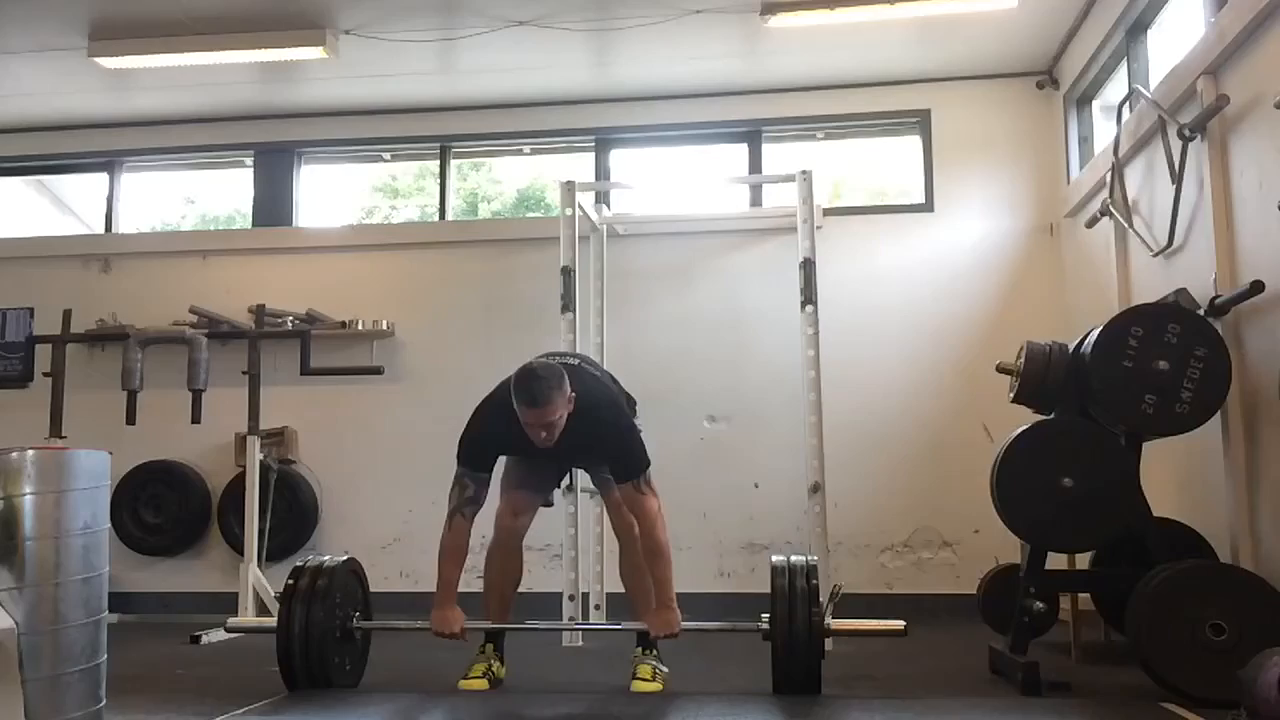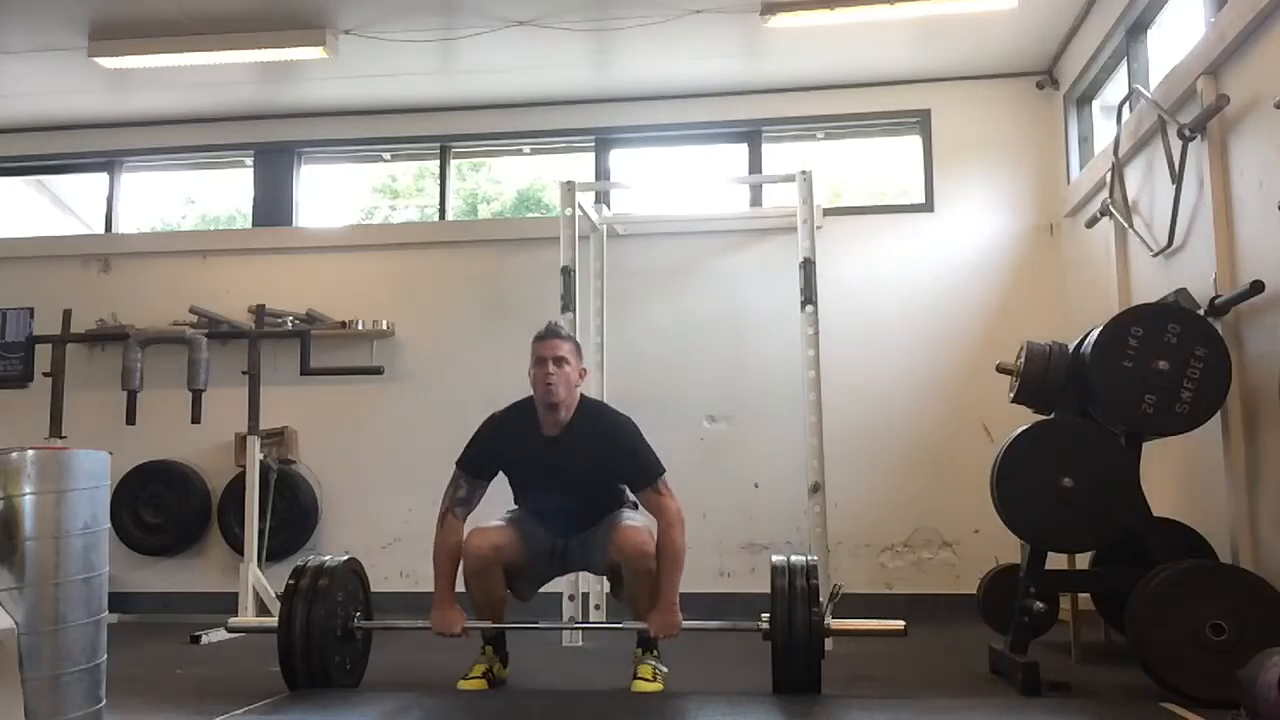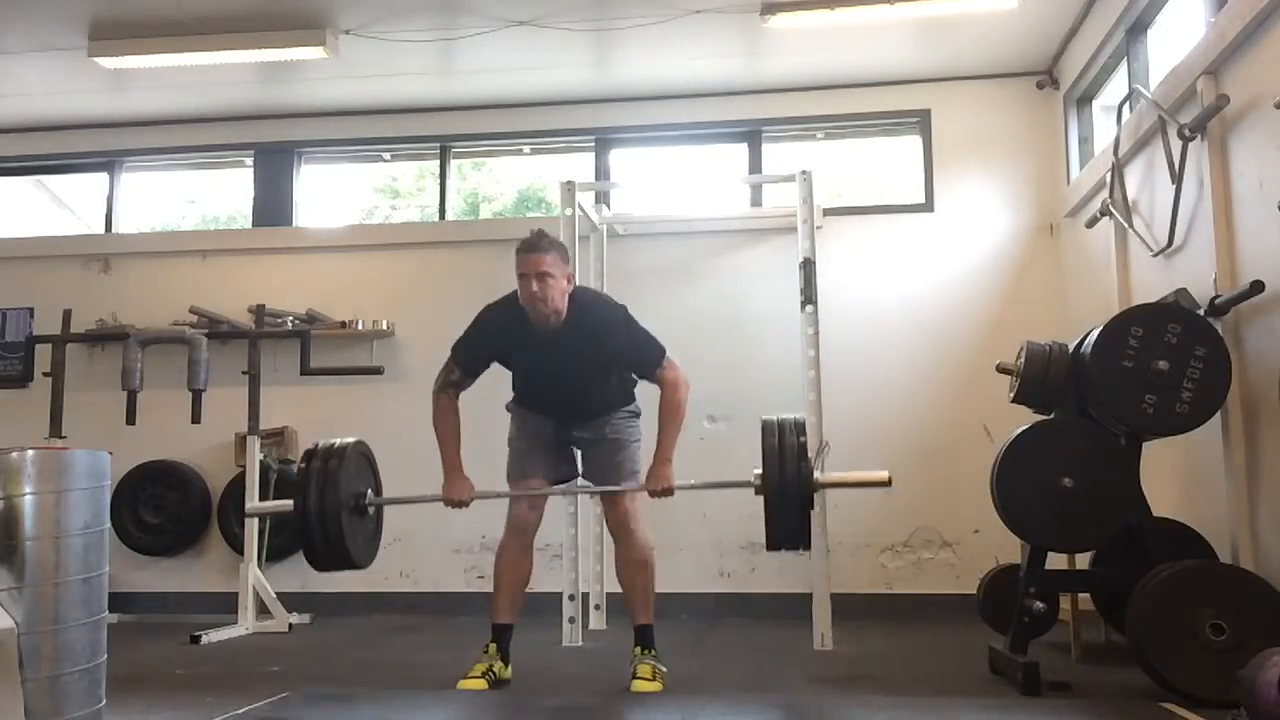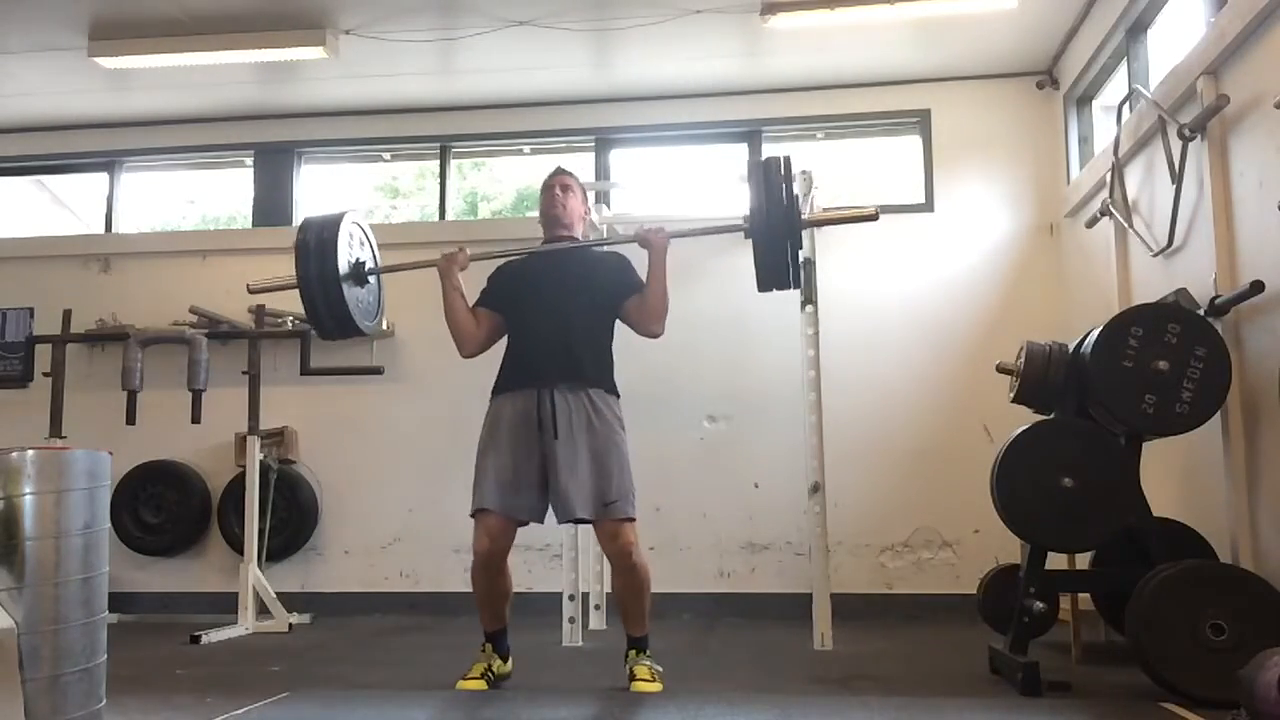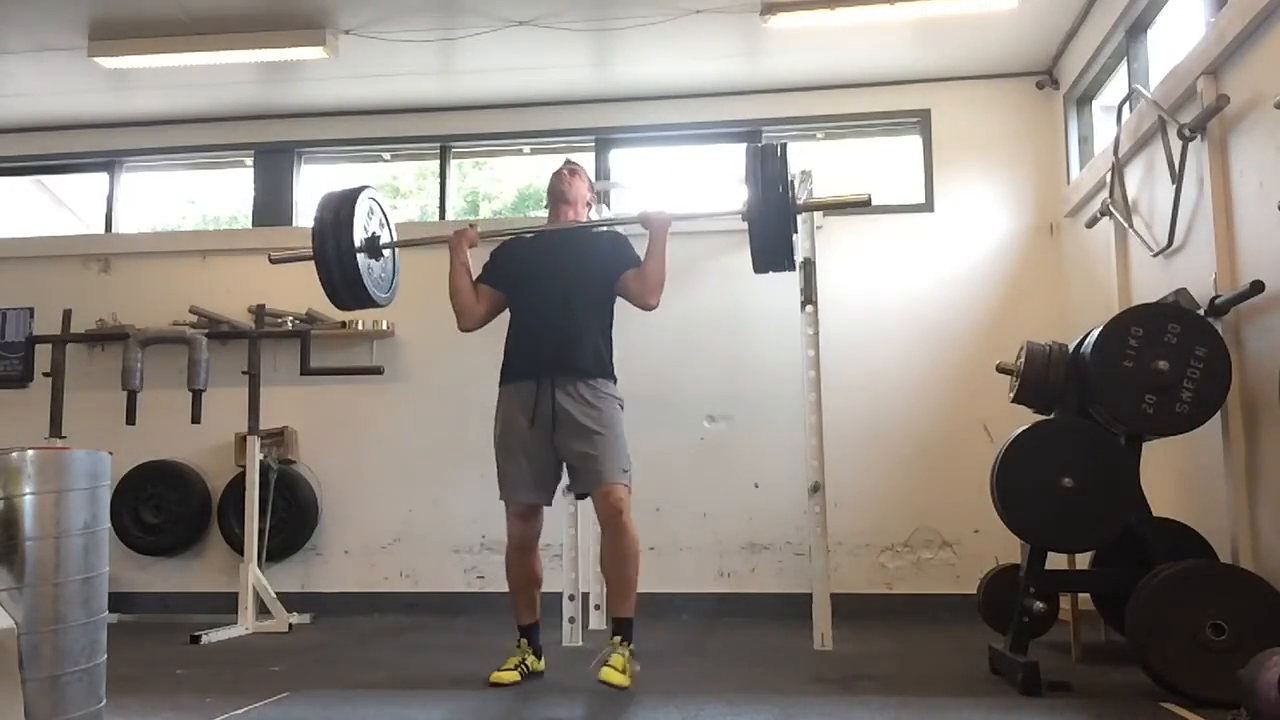
dt=1s
person 1, frame 1
left shoulder: (608, 413)
right shoulder: (491, 417)
left elbow: (648, 513)
right elbow: (461, 512)
left wrist: (667, 606)
right wrist: (445, 603)
left hip: (600, 439)
left knee: (628, 526)
right knee: (508, 527)
left ankle: (647, 650)
right ankle: (492, 649)
person 1, frame 2
left shoulder: (612, 428)
right shoulder: (502, 428)
left elbow: (669, 513)
right elbow: (452, 511)
left wrist: (667, 605)
right wrist: (444, 601)
left hip: (602, 528)
right hip: (536, 531)
left knee: (639, 546)
right knee: (476, 548)
left ankle: (647, 652)
right ankle: (493, 652)
person 1, frame 3
left shoulder: (604, 316)
right shoulder: (497, 321)
left elbow: (673, 380)
right elbow: (445, 391)
left wrist: (664, 461)
right wrist: (454, 472)
left hip: (606, 414)
right hip: (536, 415)
left knee: (623, 519)
right knee: (520, 522)
left ankle: (646, 652)
right ankle: (498, 653)
person 1, frame 4
left shoulder: (610, 266)
right shoulder: (510, 273)
left elbow: (652, 324)
right elbow: (469, 342)
left wrist: (657, 255)
right wrist: (450, 281)
left hip: (587, 403)
right hip: (515, 406)
left knee: (622, 543)
right knee: (489, 542)
left ankle: (639, 654)
right ankle: (495, 651)
person 1, frame 5
left shoulder: (608, 245)
right shoulder: (512, 252)
left elbow: (648, 296)
right elbow: (469, 316)
left wrist: (658, 234)
right wrist: (459, 254)
left hip: (588, 387)
right hip: (523, 393)
left knee: (615, 504)
right knee: (521, 527)
left ankle: (622, 639)
right ankle: (528, 647)
